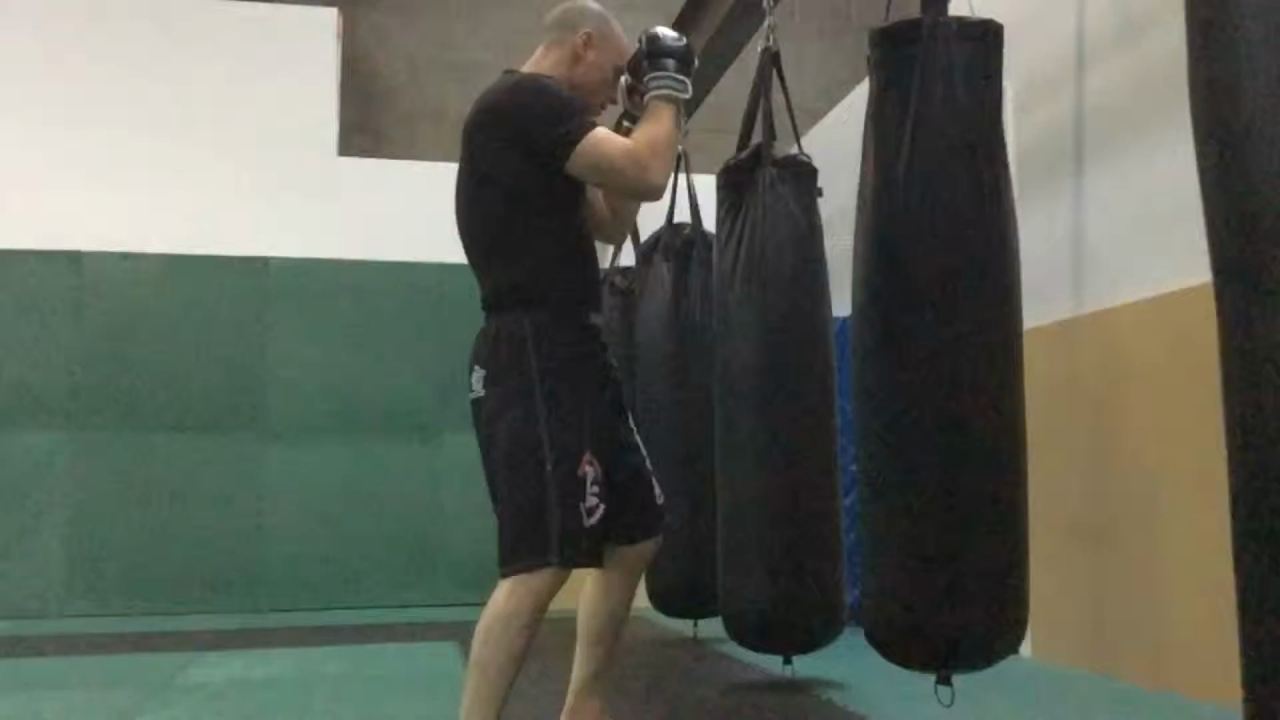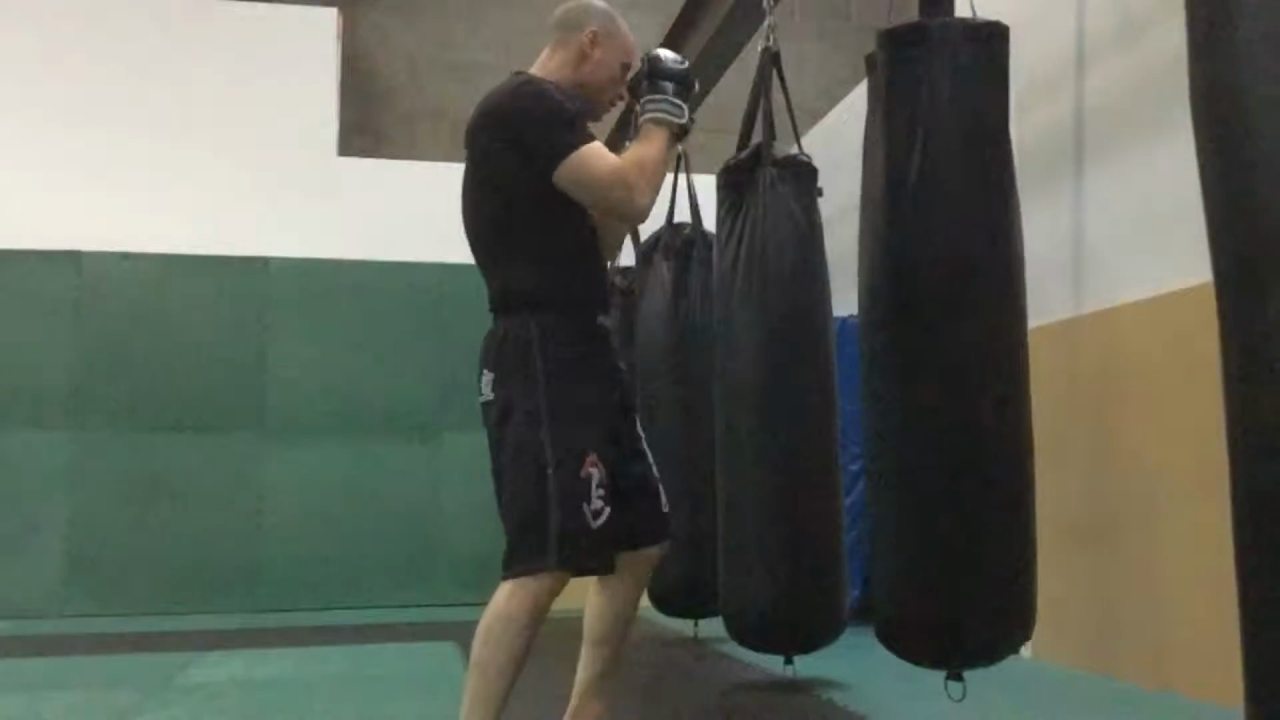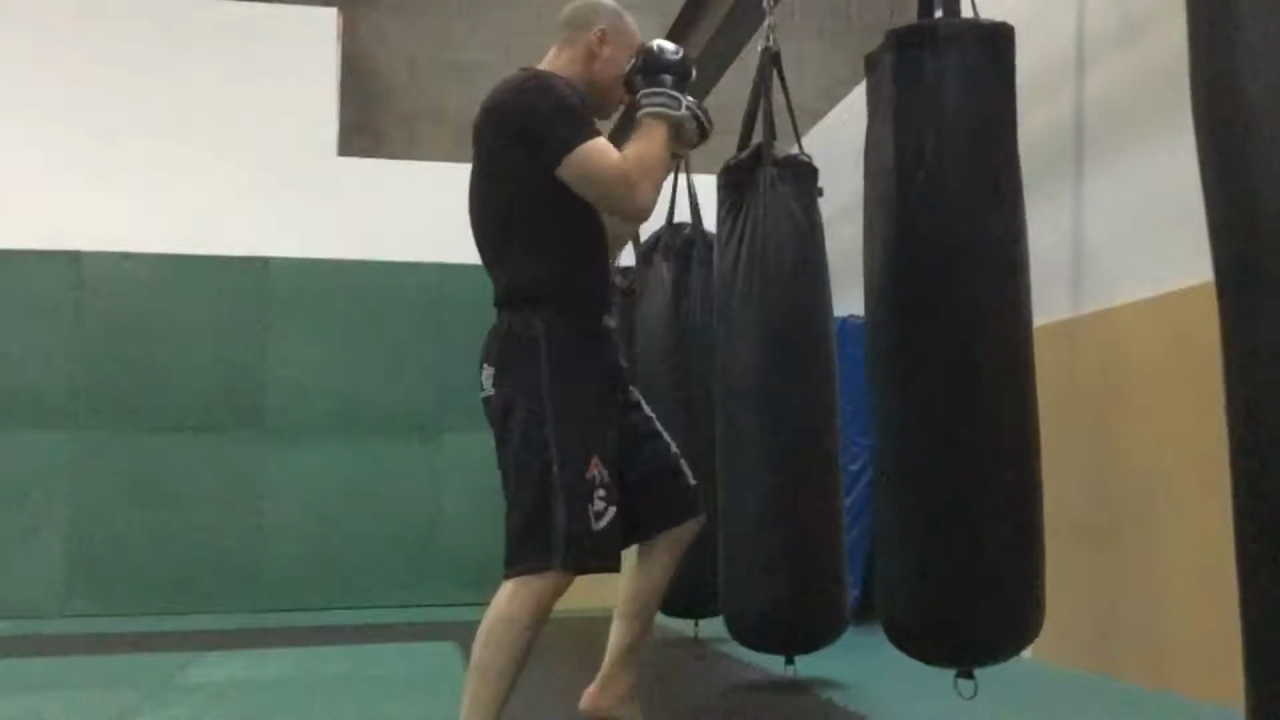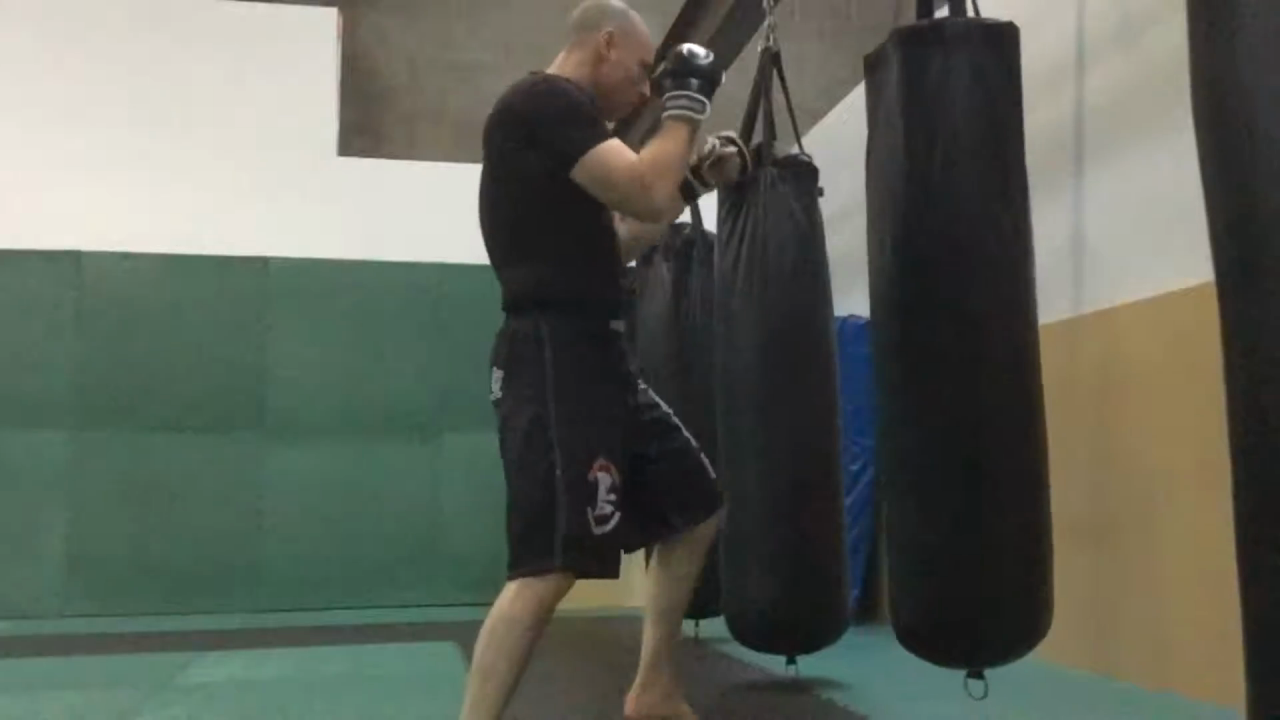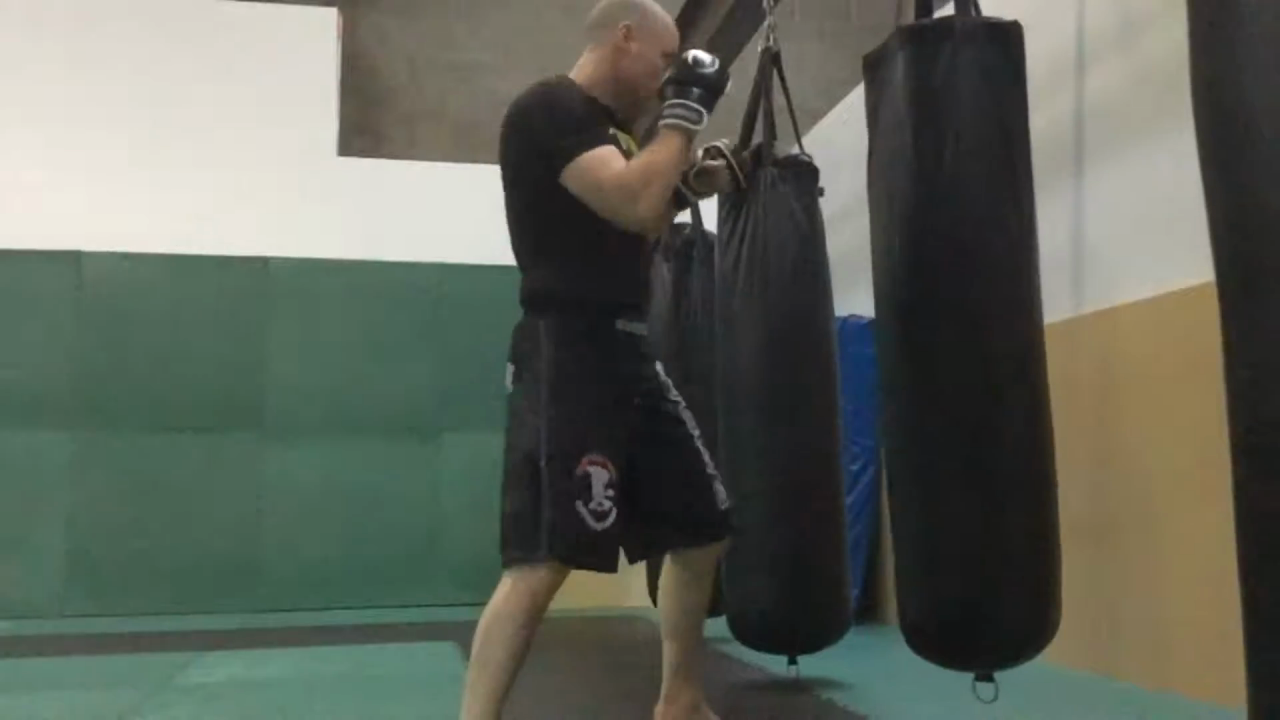
dt=0.1s
person 1, frame 1
left shoulder: (538, 121)
right shoulder: (523, 99)
left elbow: (612, 223)
right elbow: (642, 176)
left wrist: (649, 108)
right wrist: (670, 88)
left hip: (572, 352)
right hip: (534, 354)
left knee: (631, 540)
right knee: (543, 561)
person 1, frame 2
left shoulder: (542, 123)
right shoulder: (525, 103)
left elbow: (604, 235)
right elbow: (630, 197)
left wrist: (654, 124)
right wrist: (664, 109)
left hip: (580, 355)
right hip: (543, 355)
left knee: (637, 544)
right knee: (545, 564)
person 1, frame 3
left shoulder: (549, 115)
right shoulder: (533, 98)
left elbow: (600, 232)
right elbow: (629, 194)
left wrist: (672, 144)
right wrist: (662, 101)
left hip: (585, 351)
right hip: (545, 352)
left knee: (675, 515)
right knee: (546, 565)
person 1, frame 4
left shoulder: (562, 119)
right shoulder: (543, 102)
left elbow: (614, 244)
right elbow: (647, 194)
left wrist: (697, 180)
right wrist: (686, 103)
left hip: (594, 355)
right hip: (554, 355)
left knee: (696, 511)
right knee: (550, 567)
person 1, frame 5
left shoulder: (602, 123)
right shoulder: (547, 110)
left elbow: (649, 208)
right elbow: (637, 208)
right wrist: (686, 110)
left hip: (623, 355)
right hip: (560, 353)
left knee: (703, 534)
right knee: (546, 562)
